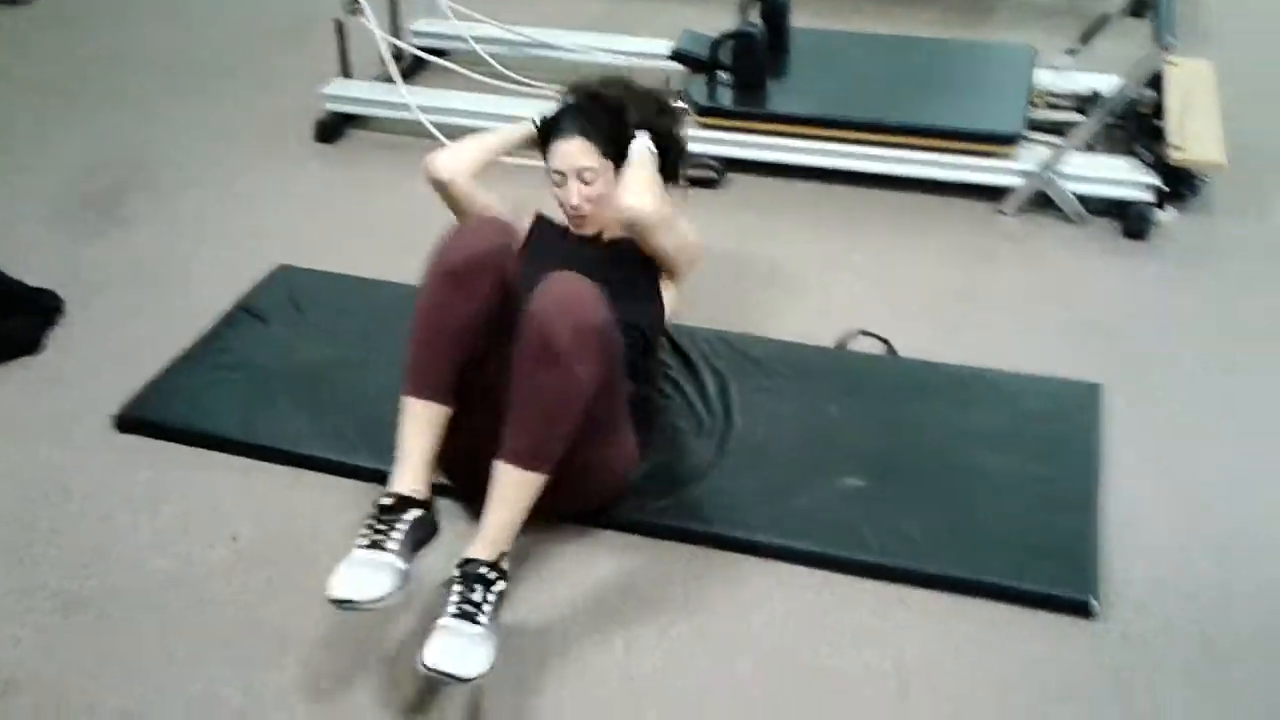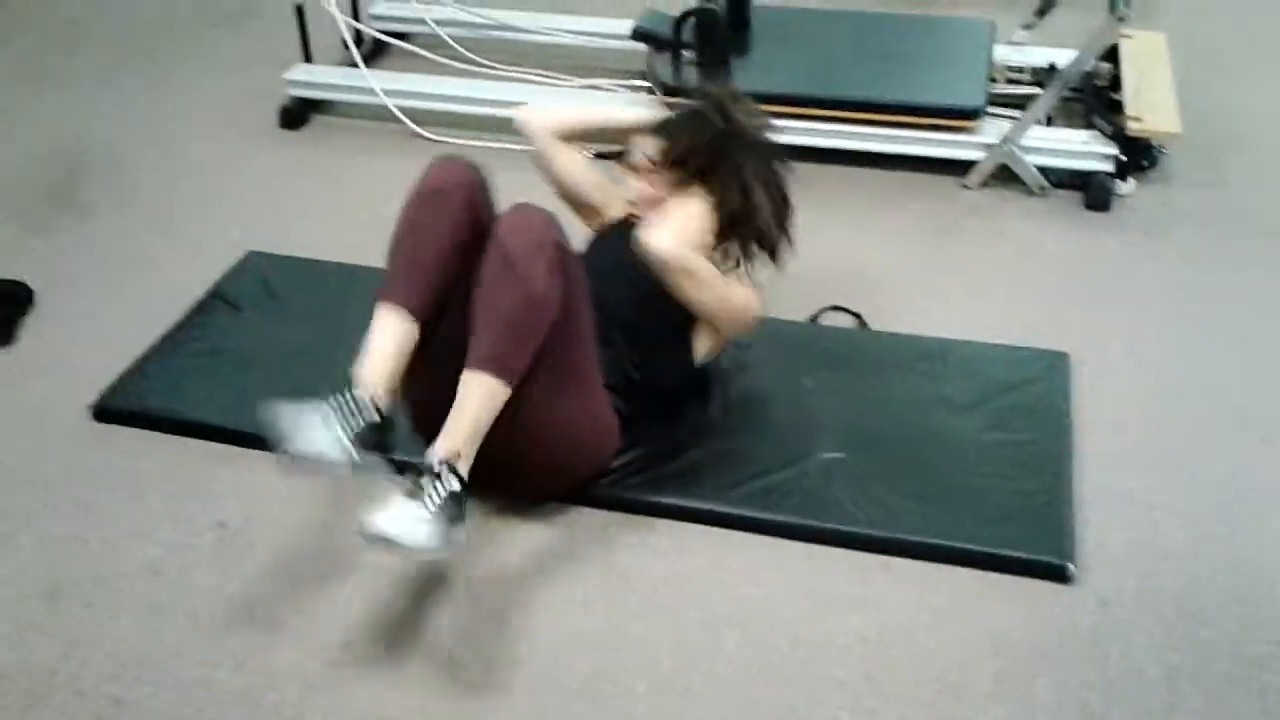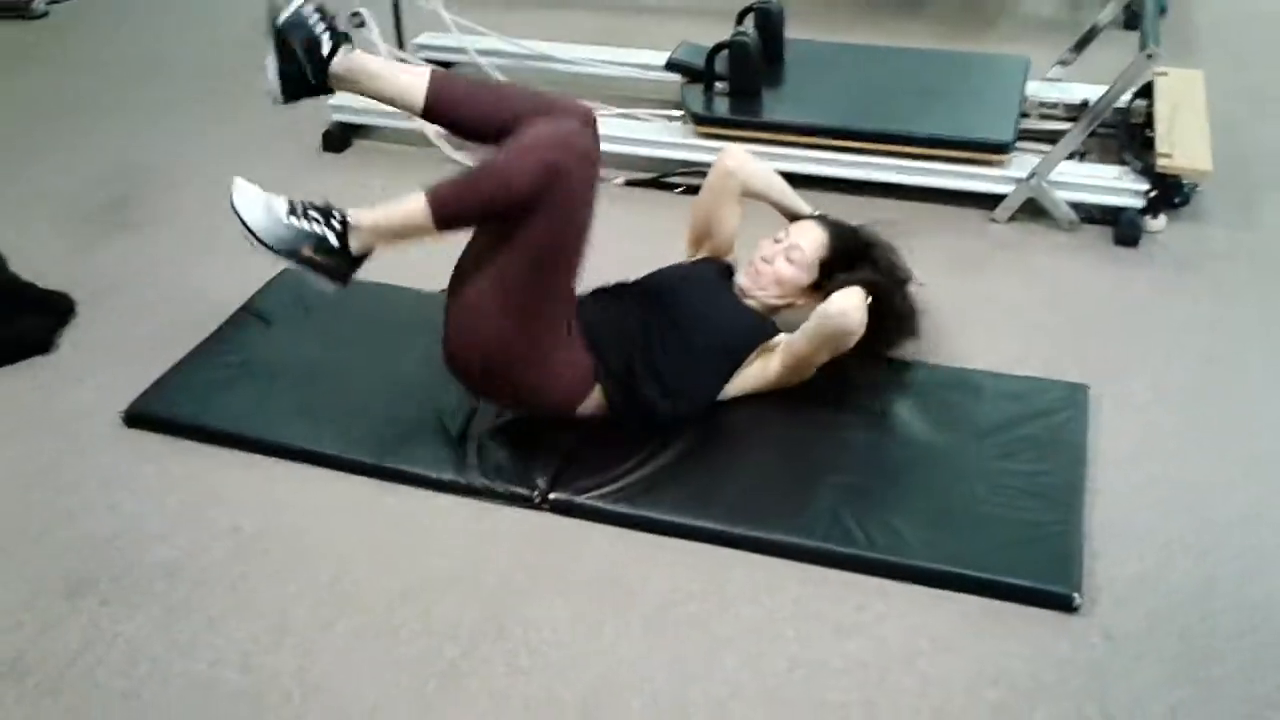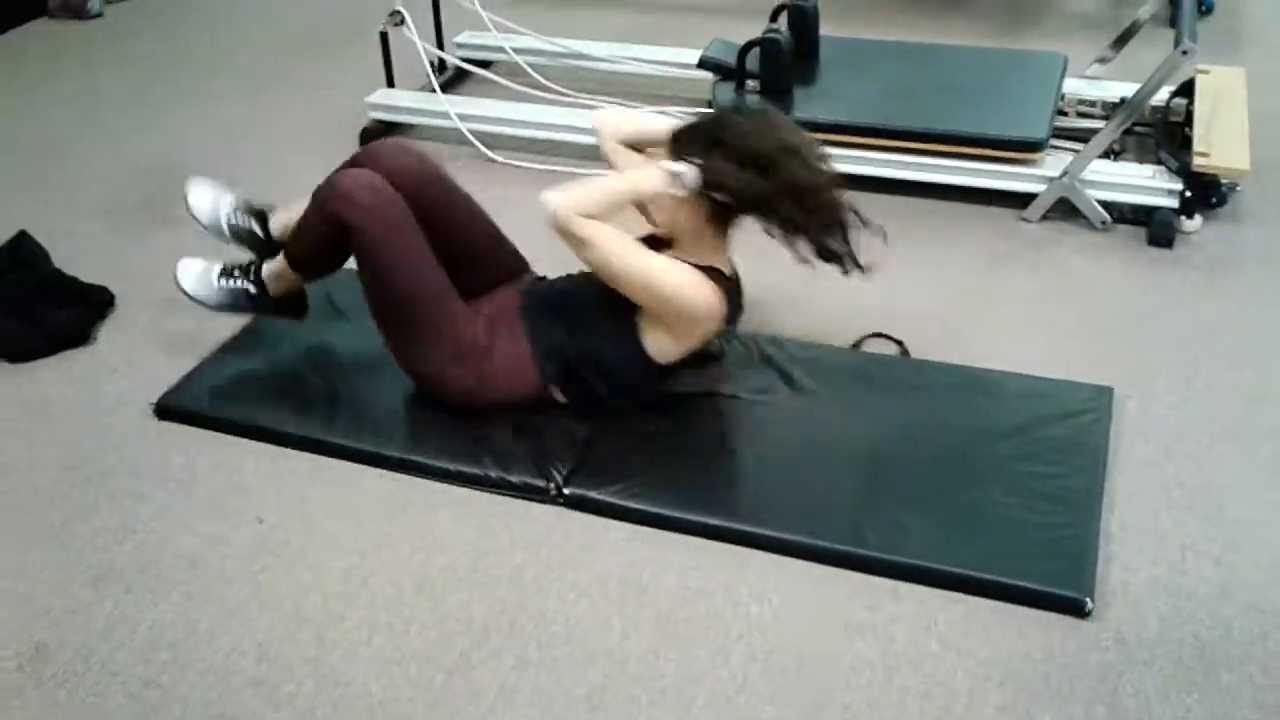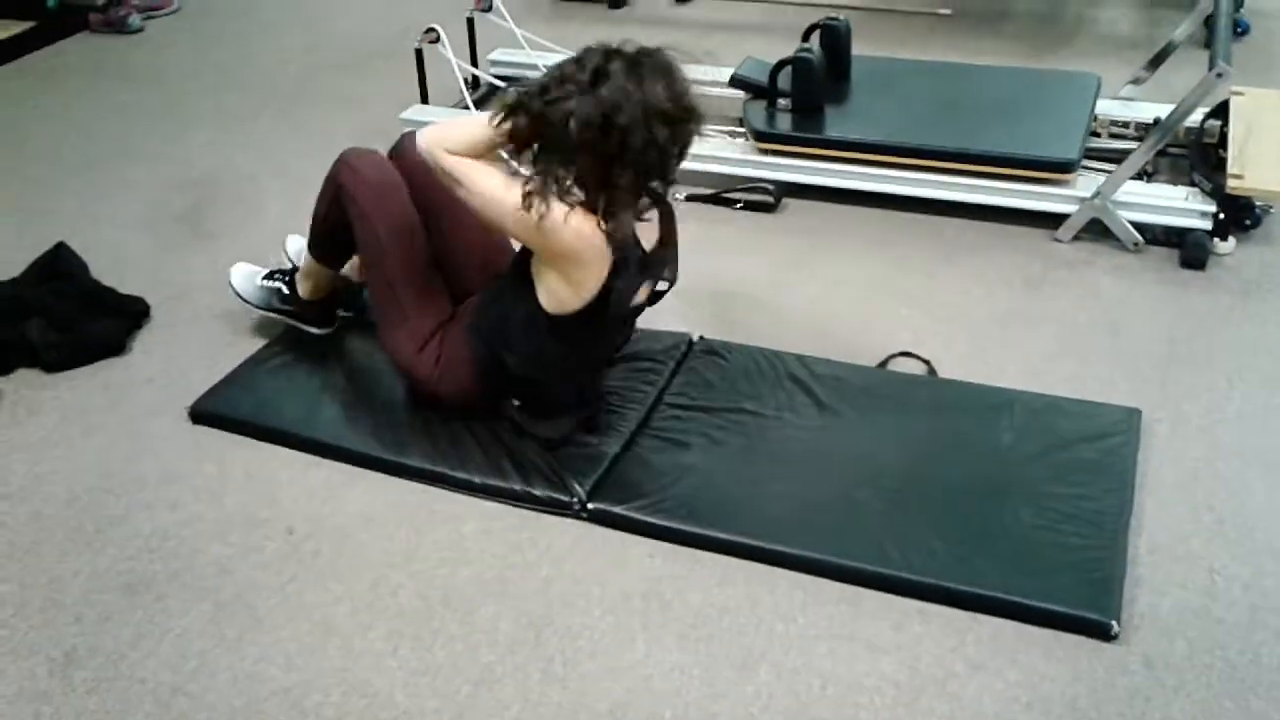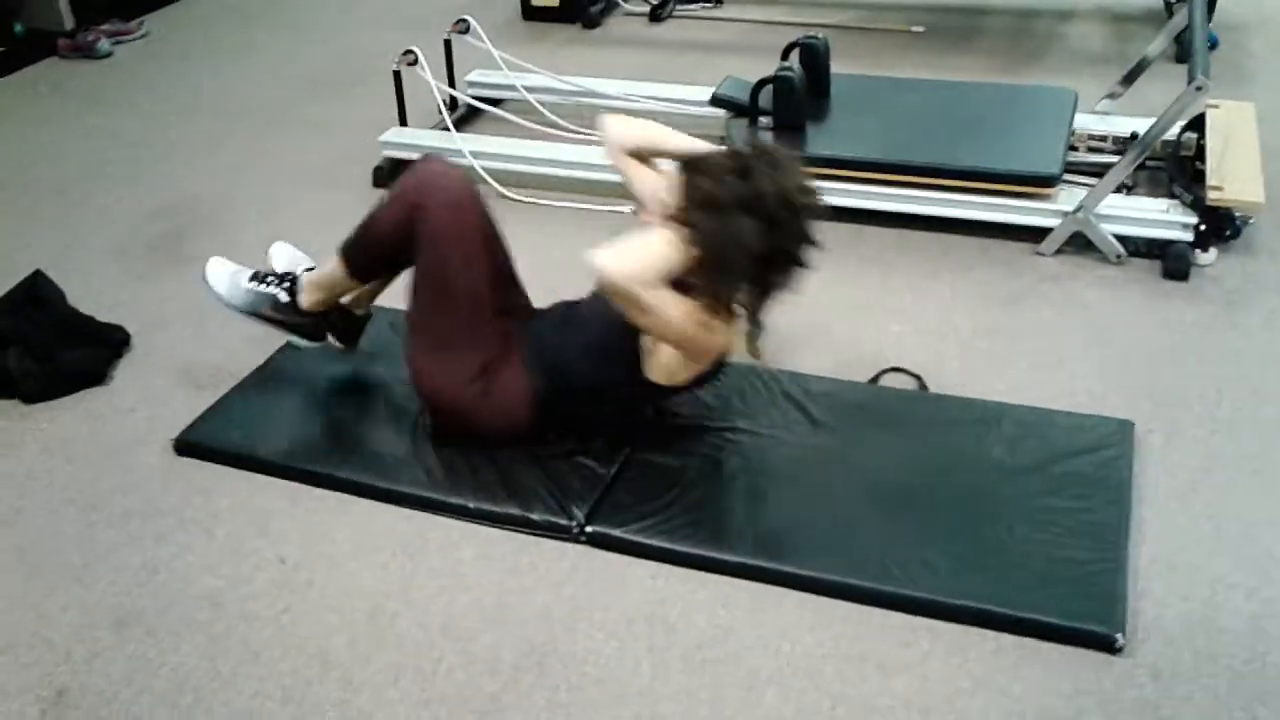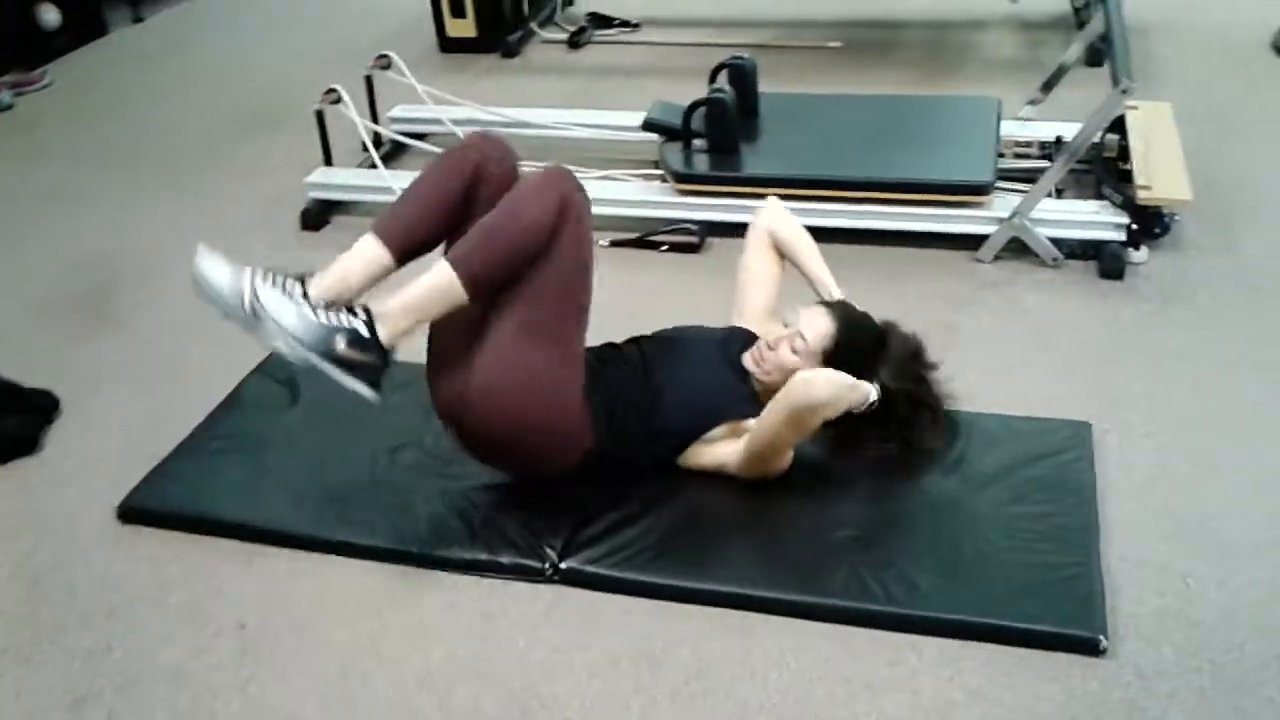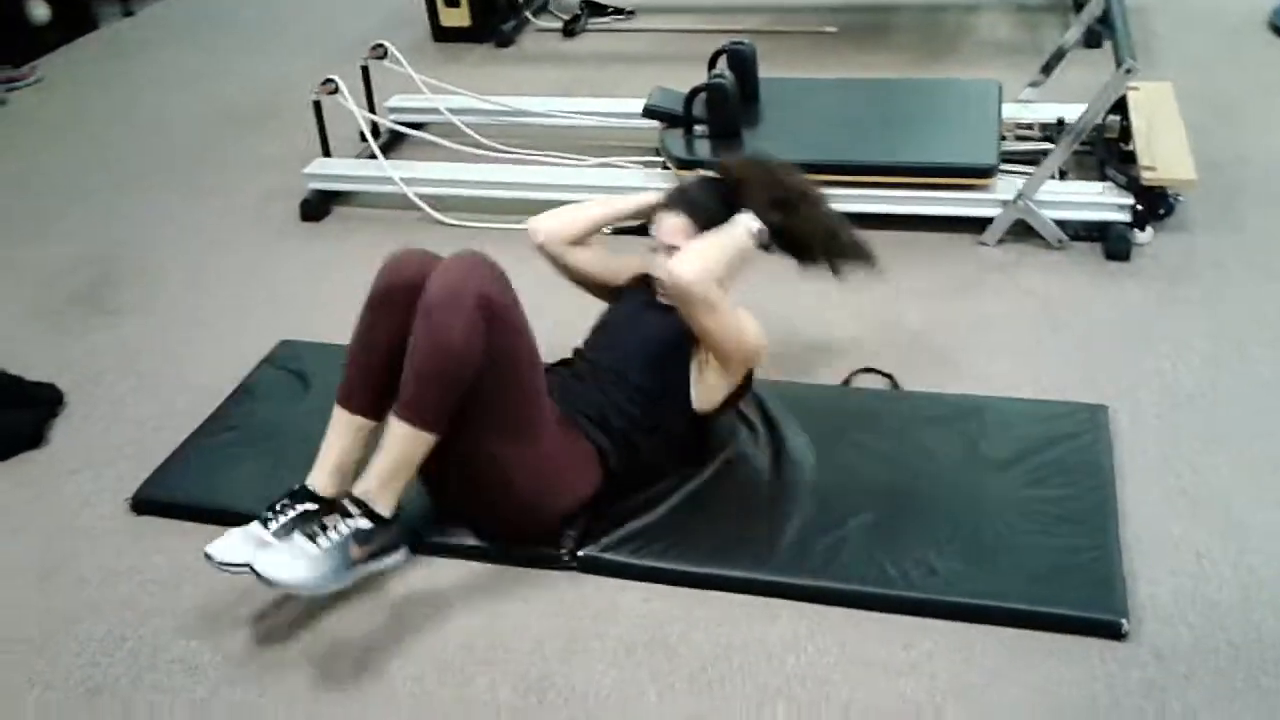
dt=0.4s
person 1, frame 1
left shoulder: (666, 250)
right shoulder: (531, 234)
left elbow: (639, 208)
right elbow: (446, 170)
left wrist: (644, 146)
right wrist: (537, 129)
left hip: (581, 460)
right hip: (483, 430)
left knee: (565, 302)
right knee: (470, 249)
left ankle: (484, 567)
right ankle: (404, 504)
person 1, frame 2
left shoulder: (728, 302)
right shoulder: (618, 219)
left elbow: (664, 255)
right elbow: (536, 124)
left wrist: (705, 185)
right wrist: (651, 120)
left hip: (559, 440)
right hip: (464, 399)
left knee: (528, 233)
right knee: (452, 178)
left ankle: (447, 481)
right ankle: (363, 412)
person 1, frame 3
left shoulder: (780, 358)
right shoulder: (711, 263)
left elbow: (846, 322)
right elbow: (733, 163)
left wrist: (859, 285)
right wrist: (810, 218)
left hip: (534, 365)
right hip: (537, 321)
left knee: (560, 151)
right knee: (567, 124)
left ankle: (342, 242)
right ankle: (330, 56)
person 1, frame 4
left shoulder: (697, 299)
right shoulder: (697, 240)
left elbow: (565, 212)
right elbow: (610, 126)
left wrist: (657, 180)
left hip: (489, 367)
right hip: (522, 306)
left knee: (352, 191)
right knee: (389, 159)
left ankle: (266, 287)
right ankle: (268, 232)
person 1, frame 5
left shoulder: (575, 234)
right shoulder: (649, 208)
left elbow: (437, 144)
left hip: (455, 363)
right hip: (502, 315)
left knee: (360, 169)
right knee: (406, 154)
left ankle: (306, 295)
right ankle: (343, 277)
person 1, frame 6
left shoulder: (704, 333)
right shoulder: (690, 266)
left elbow: (607, 268)
right elbow: (613, 130)
left wrist: (687, 228)
right wrist: (706, 154)
left hip: (482, 392)
right hip: (517, 343)
left knee: (435, 190)
right knee: (436, 176)
left ankle: (308, 307)
right ankle: (345, 306)
person 1, frame 7
left shoulder: (764, 448)
right shoulder: (752, 332)
left elbow: (811, 395)
right elbow: (774, 220)
left wrist: (858, 390)
right wrist: (833, 296)
left hip: (531, 418)
right hip: (481, 378)
left knee: (557, 190)
right knee: (483, 155)
left ankle: (367, 338)
right ankle: (314, 301)
person 1, frame 8
left shoulder: (736, 340)
right shoulder: (645, 283)
left elbow: (690, 283)
right elbow: (548, 232)
left wrist: (750, 225)
right wrist: (657, 200)
left hip: (556, 470)
right hip: (476, 453)
left knee: (471, 277)
right knee: (410, 271)
left ankle: (369, 519)
right ankle: (318, 501)
